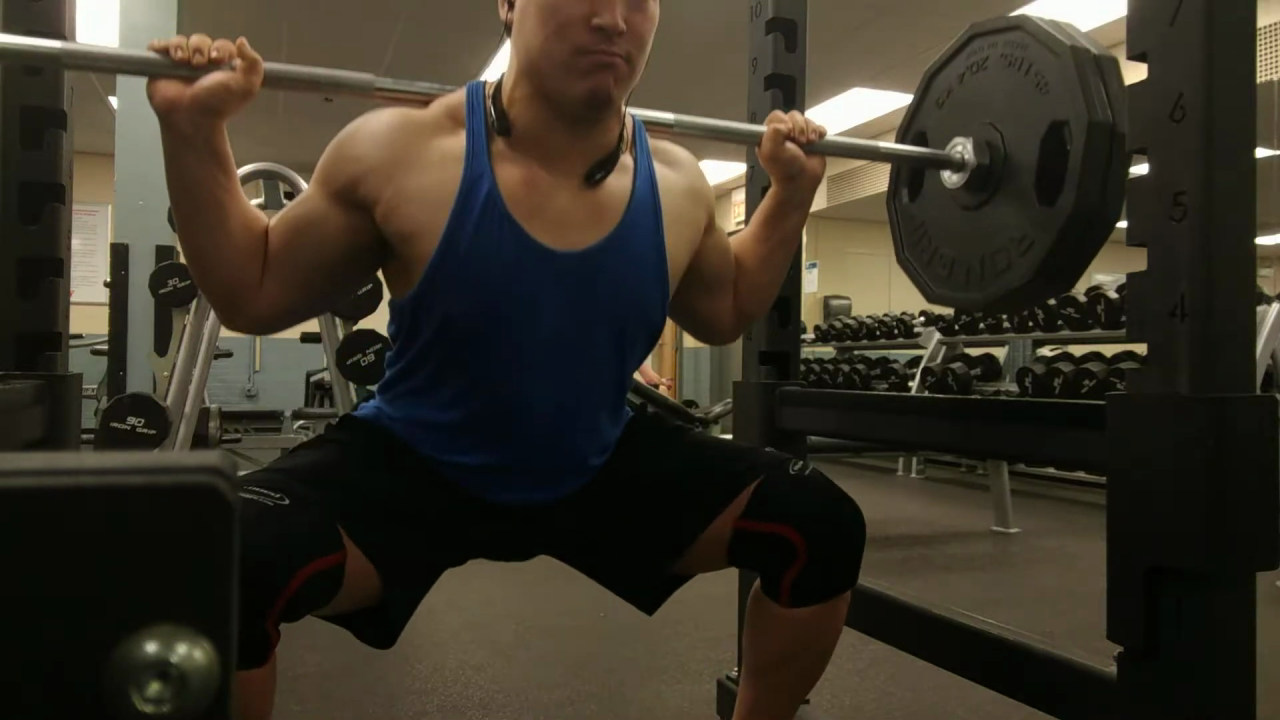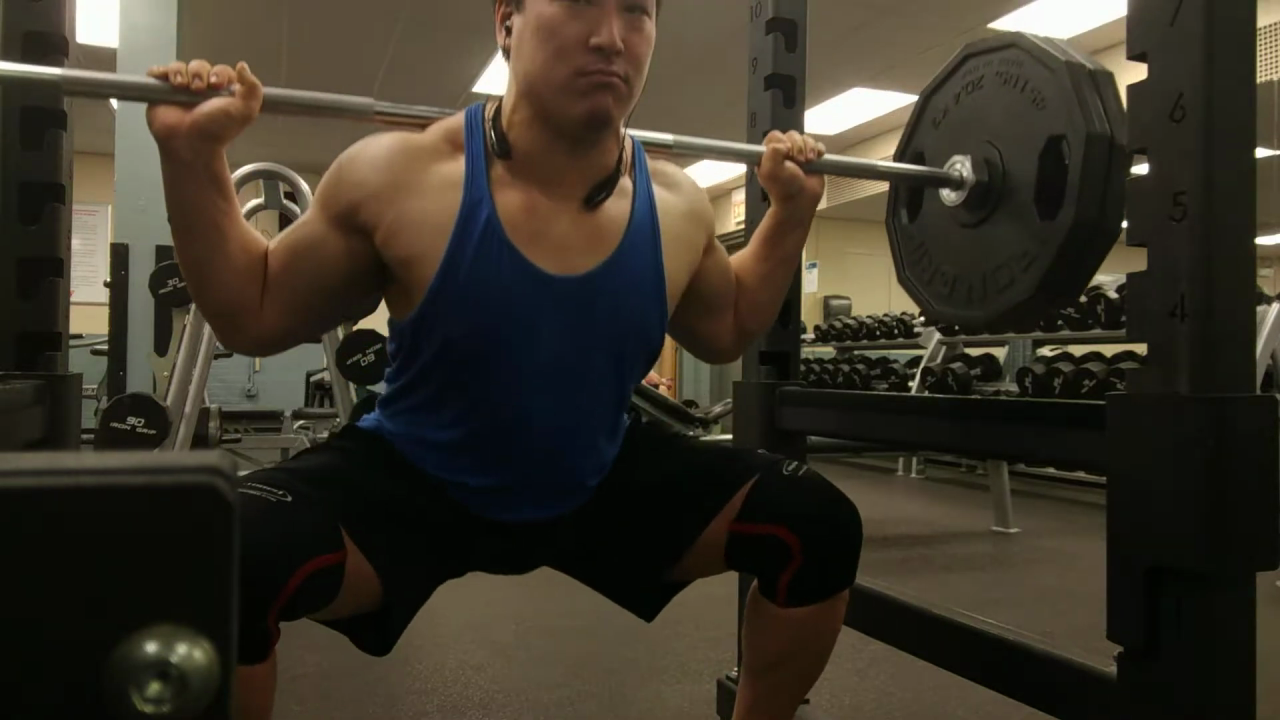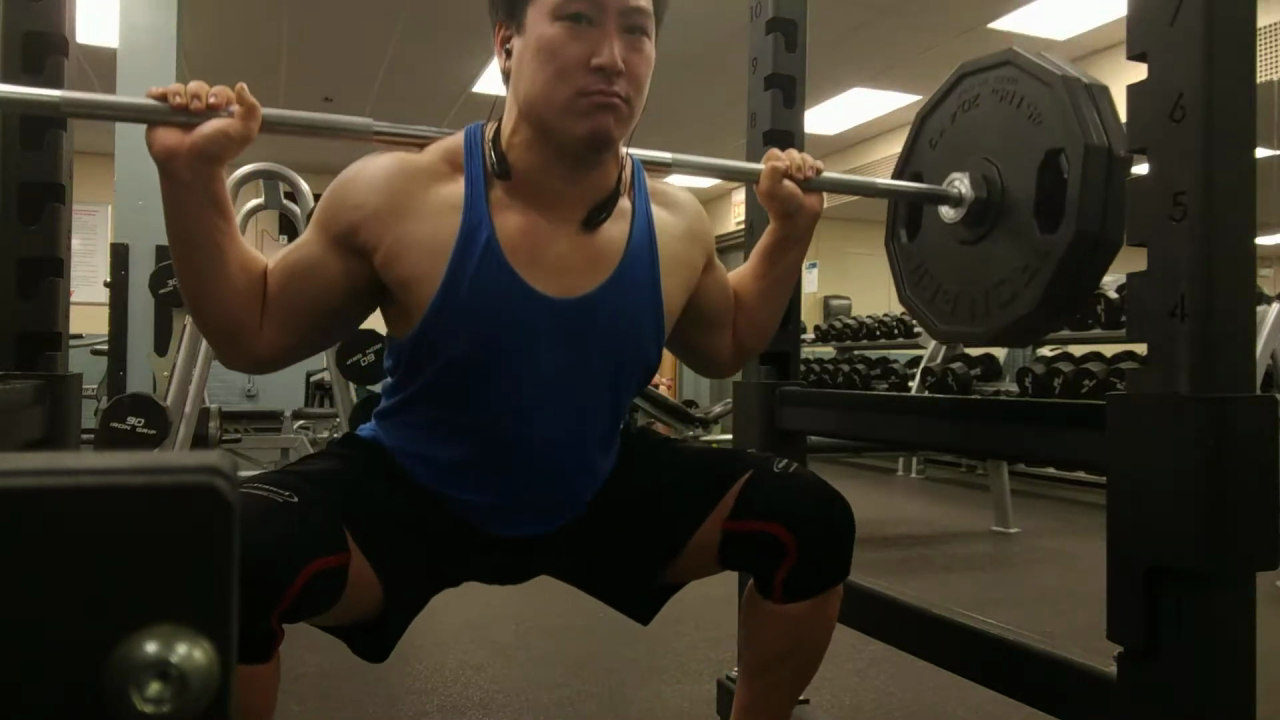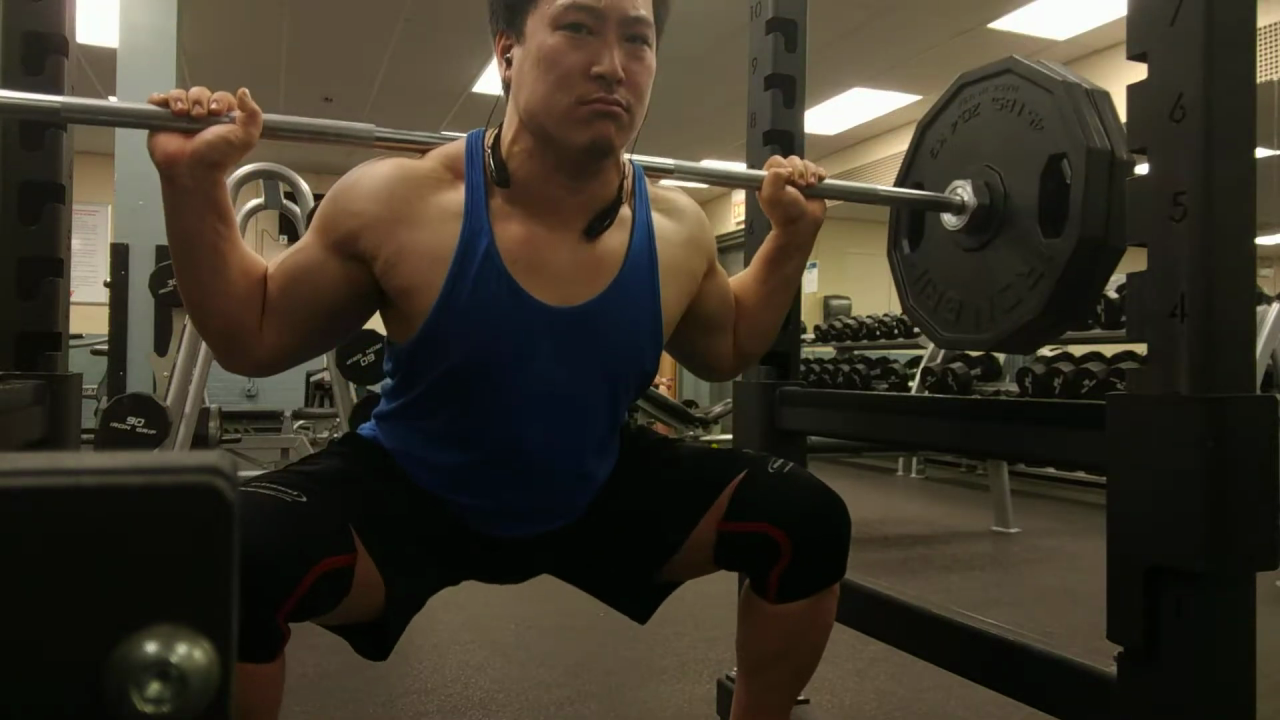
dt=0.2s
person 1, frame 1
left shoulder: (675, 185)
right shoulder: (400, 153)
left elbow: (724, 312)
right elbow: (256, 295)
left wrist: (791, 194)
right wrist: (193, 134)
left hip: (597, 469)
right hip: (410, 467)
left knee: (822, 525)
right knee: (230, 561)
person 1, frame 2
left shoulder: (675, 207)
right shoulder: (399, 178)
left elbow: (724, 330)
right elbow: (257, 316)
left wrist: (791, 213)
right wrist: (193, 158)
left hip: (596, 485)
right hip: (410, 482)
left knee: (819, 525)
right knee: (230, 560)
person 1, frame 3
left shoulder: (673, 225)
right shoulder: (397, 198)
left elbow: (725, 345)
right elbow: (255, 335)
left wrist: (790, 229)
right wrist: (192, 176)
left hip: (593, 494)
right hip: (409, 495)
left knee: (812, 521)
right knee: (234, 558)
person 1, frame 4
left shoulder: (676, 233)
right shoulder: (399, 204)
left elbow: (726, 348)
right elbow: (255, 338)
left wrist: (792, 235)
right wrist: (193, 182)
left hip: (590, 494)
right hip: (410, 494)
left knee: (806, 521)
right knee: (242, 556)
